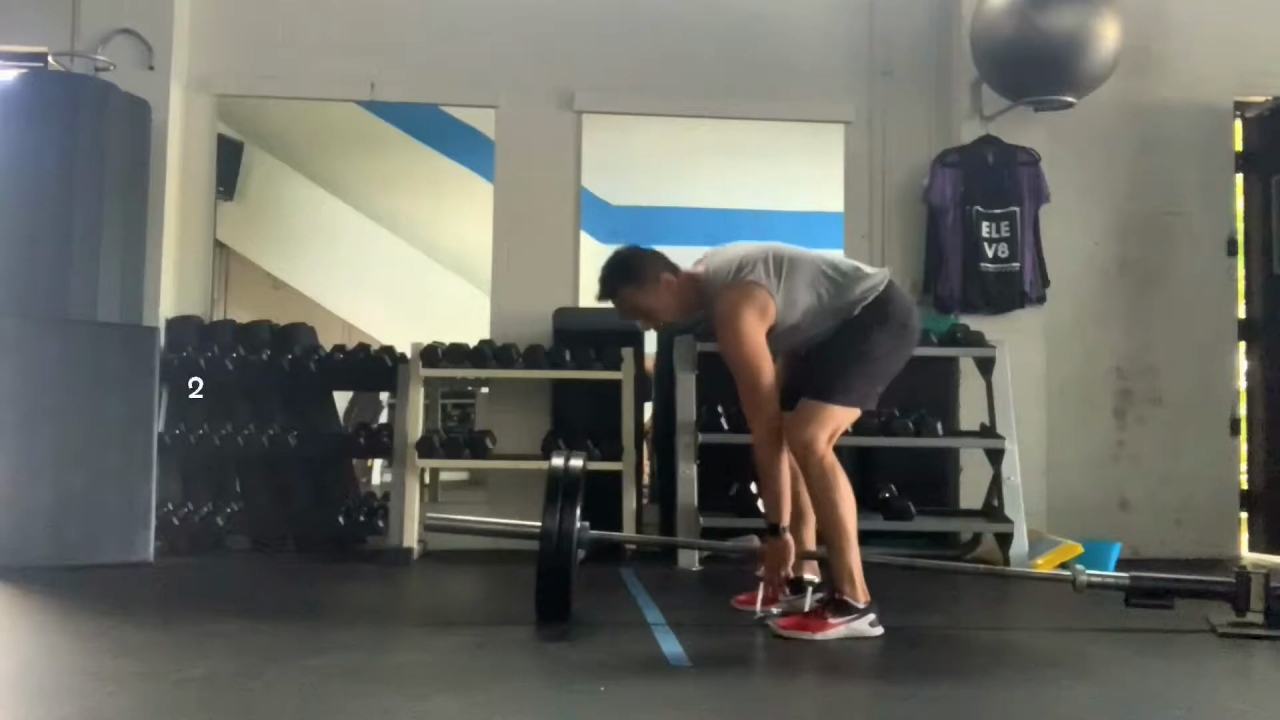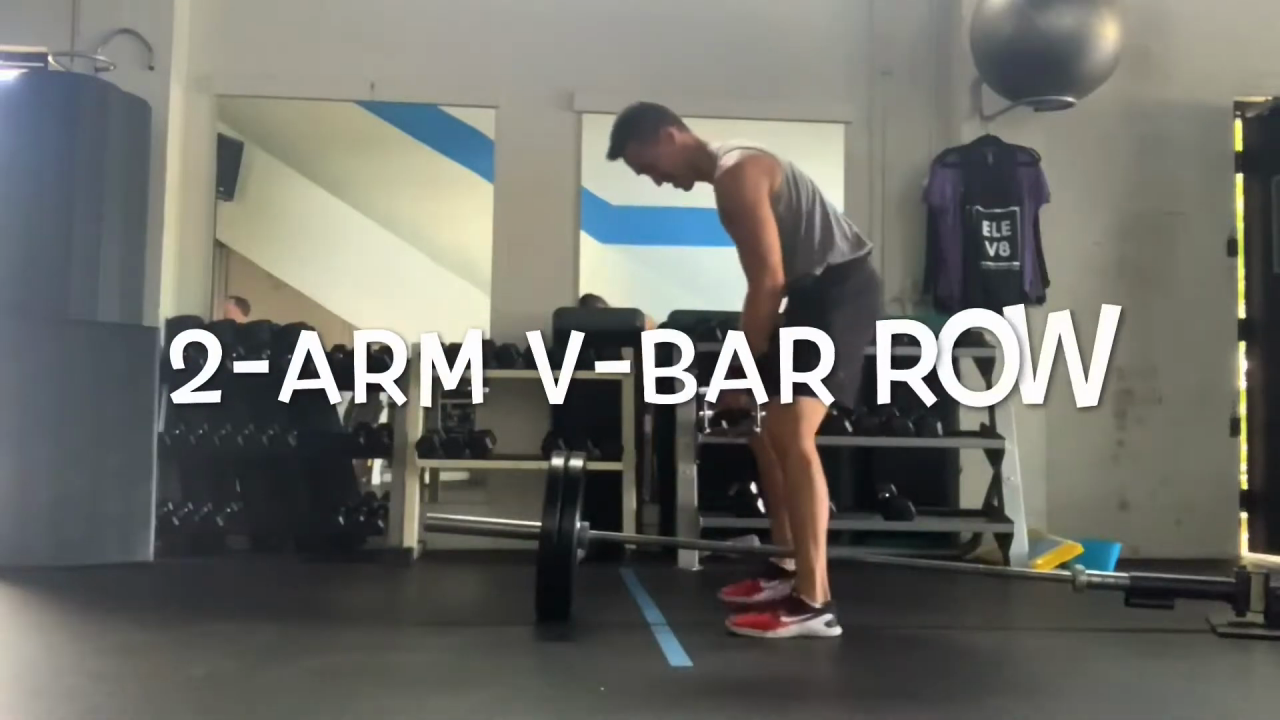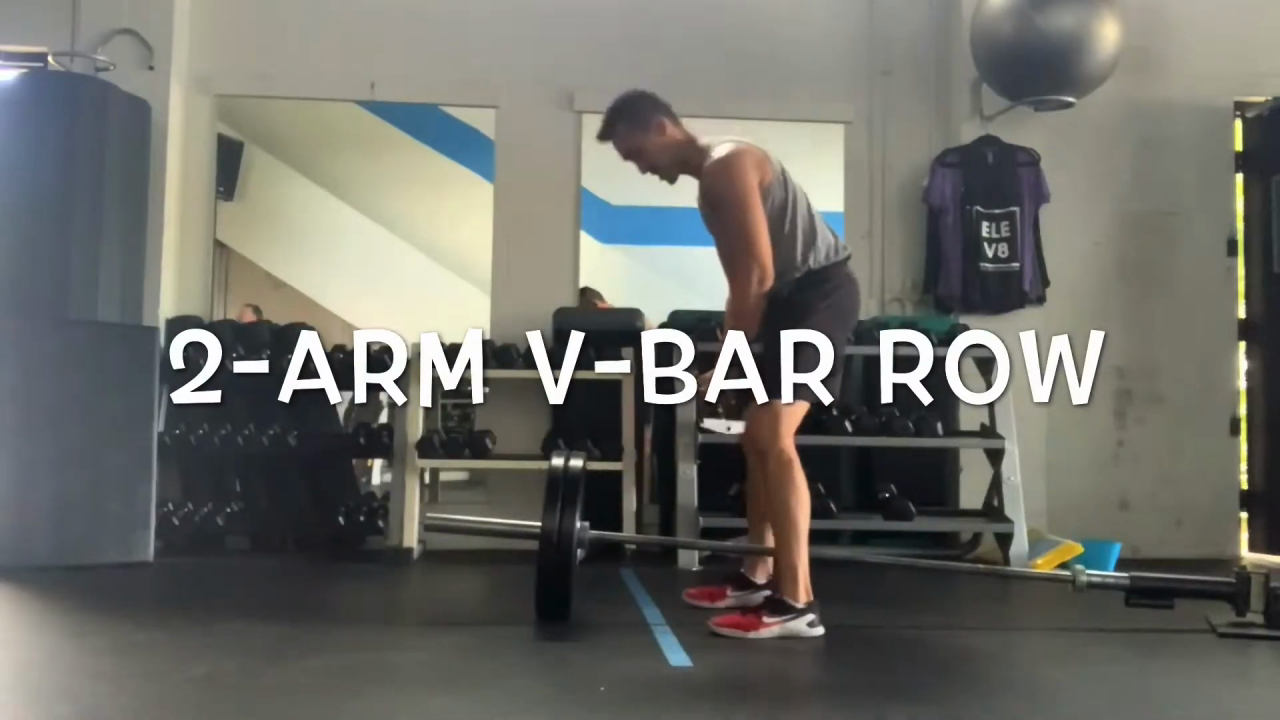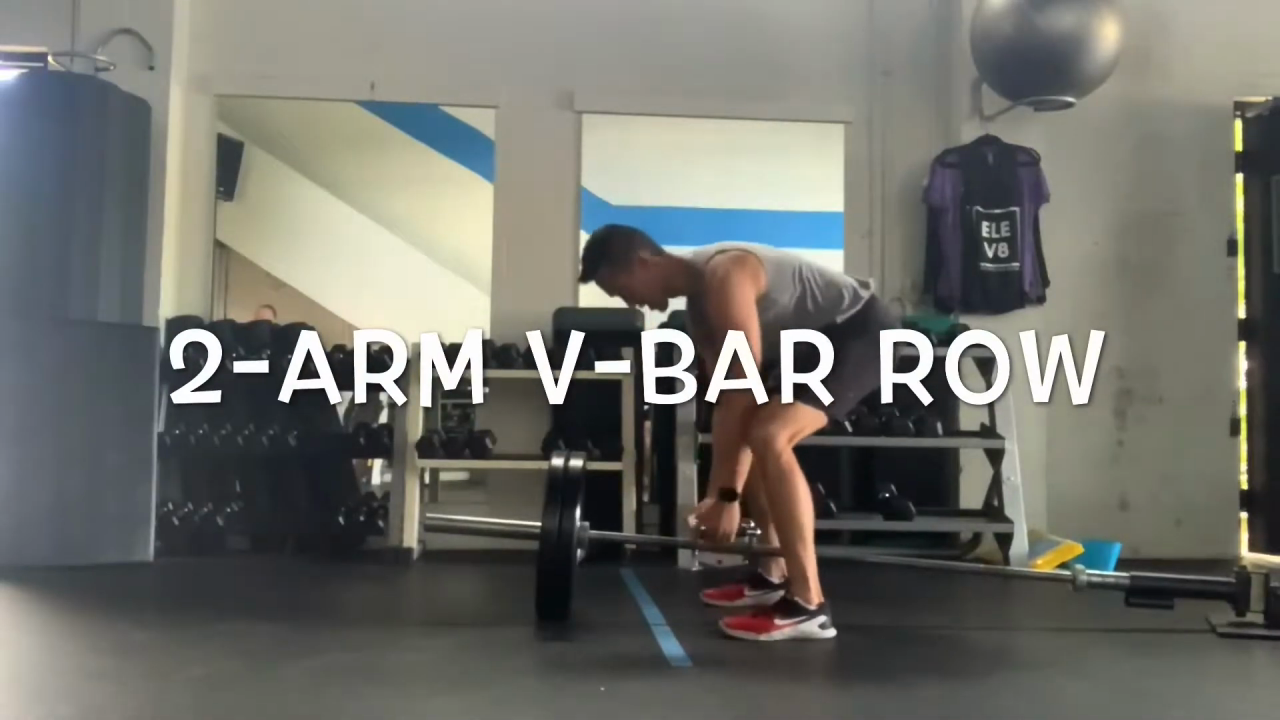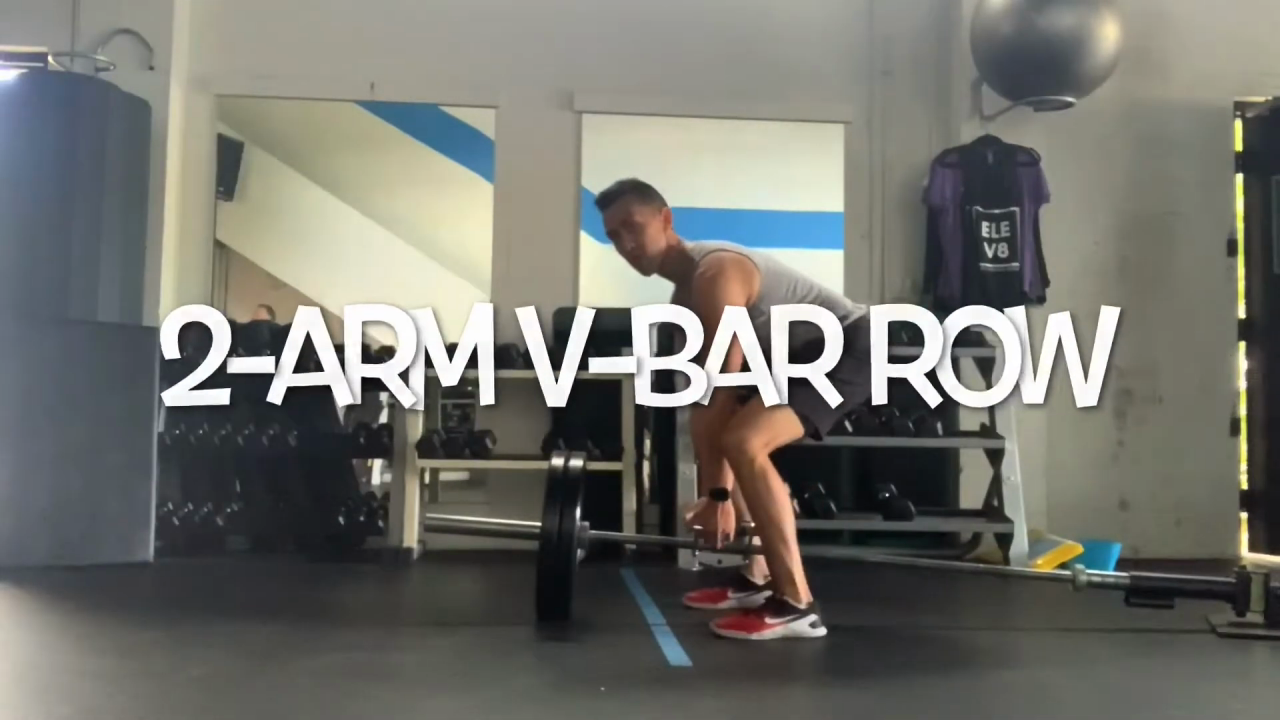
dt=1s
person 1, frame 1
left shoulder: (733, 308)
right shoulder: (707, 274)
left elbow: (763, 425)
left wrist: (776, 530)
left hip: (879, 317)
right hip: (844, 319)
left knee: (807, 438)
right knee: (788, 435)
left ankle: (853, 602)
right ankle: (802, 578)
person 1, frame 2
left shoulder: (738, 172)
right shoulder: (727, 178)
left elbow: (769, 279)
right elbow: (766, 279)
right wrist: (748, 358)
left hip: (841, 291)
right hip: (816, 292)
left knee: (790, 435)
right knee: (770, 429)
left ankle: (813, 601)
right ankle: (785, 567)
person 1, frame 3
left shoulder: (728, 164)
right shoulder: (710, 182)
left elbow: (758, 273)
right elbow: (742, 282)
left hip: (819, 293)
right hip: (795, 298)
left knee: (771, 436)
right knee: (757, 436)
left ankle: (796, 602)
right ankle: (757, 575)
person 1, frame 4
left shoulder: (722, 278)
right shoulder: (698, 305)
left elbow: (743, 393)
right elbow: (728, 401)
left wrist: (728, 497)
right wrist: (716, 492)
left hip: (858, 330)
right hip: (819, 337)
left knee: (769, 436)
right knee: (753, 435)
left ankle: (807, 605)
right ankle: (772, 576)
person 1, frame 5
left shoulder: (716, 275)
right shoulder: (684, 296)
left elbow: (721, 392)
right elbow: (703, 401)
left wrist: (718, 495)
right wrist: (710, 491)
left hip: (846, 346)
right hip: (804, 352)
left knee: (744, 443)
right knee: (722, 440)
left ankle: (796, 605)
right ankle: (755, 578)
